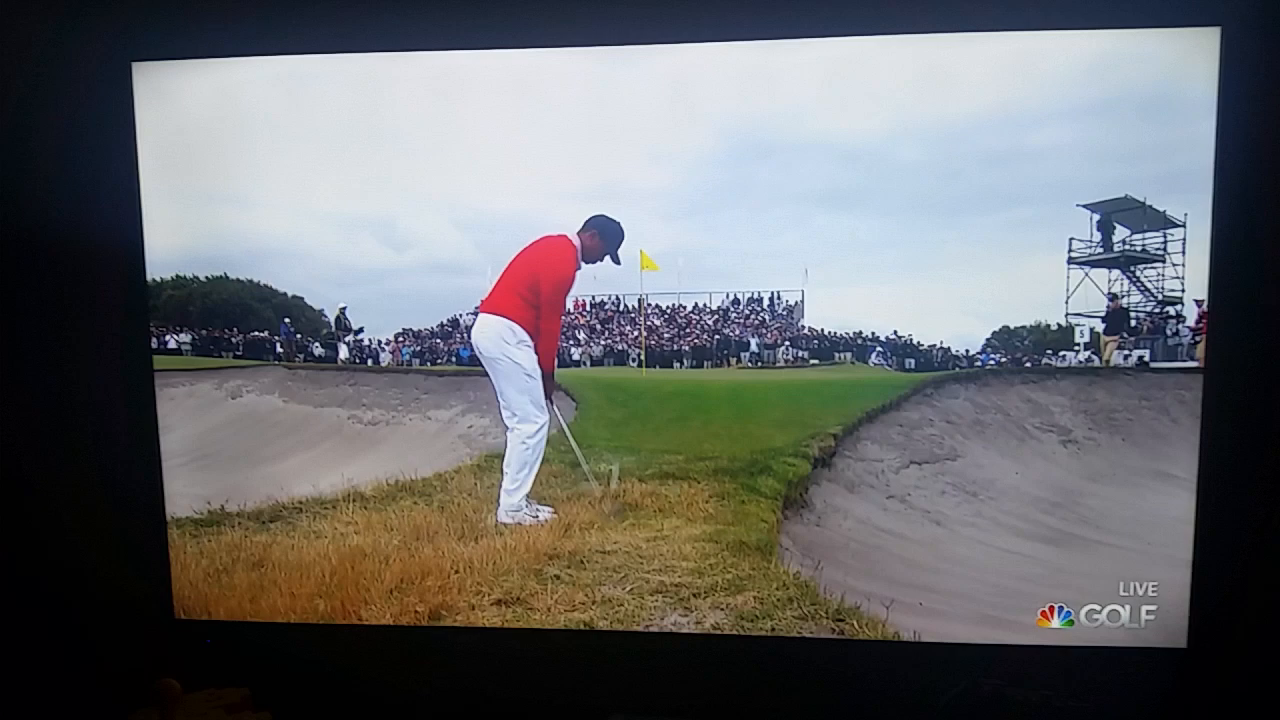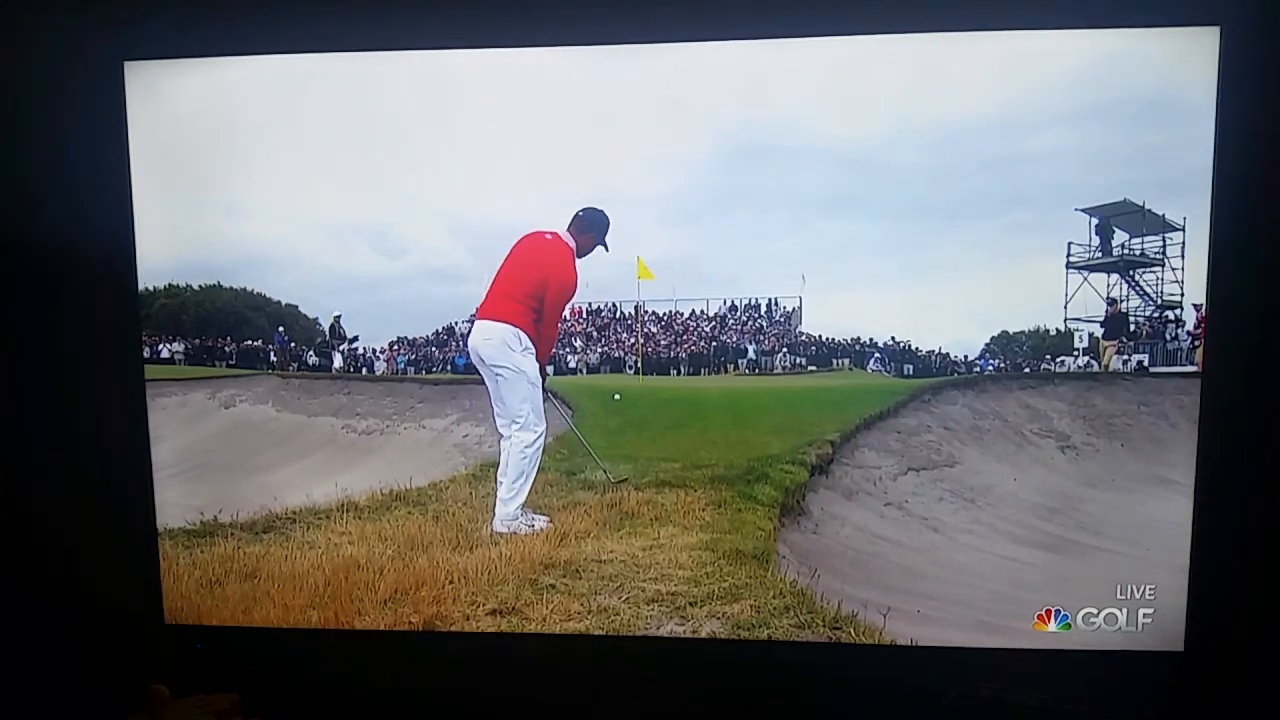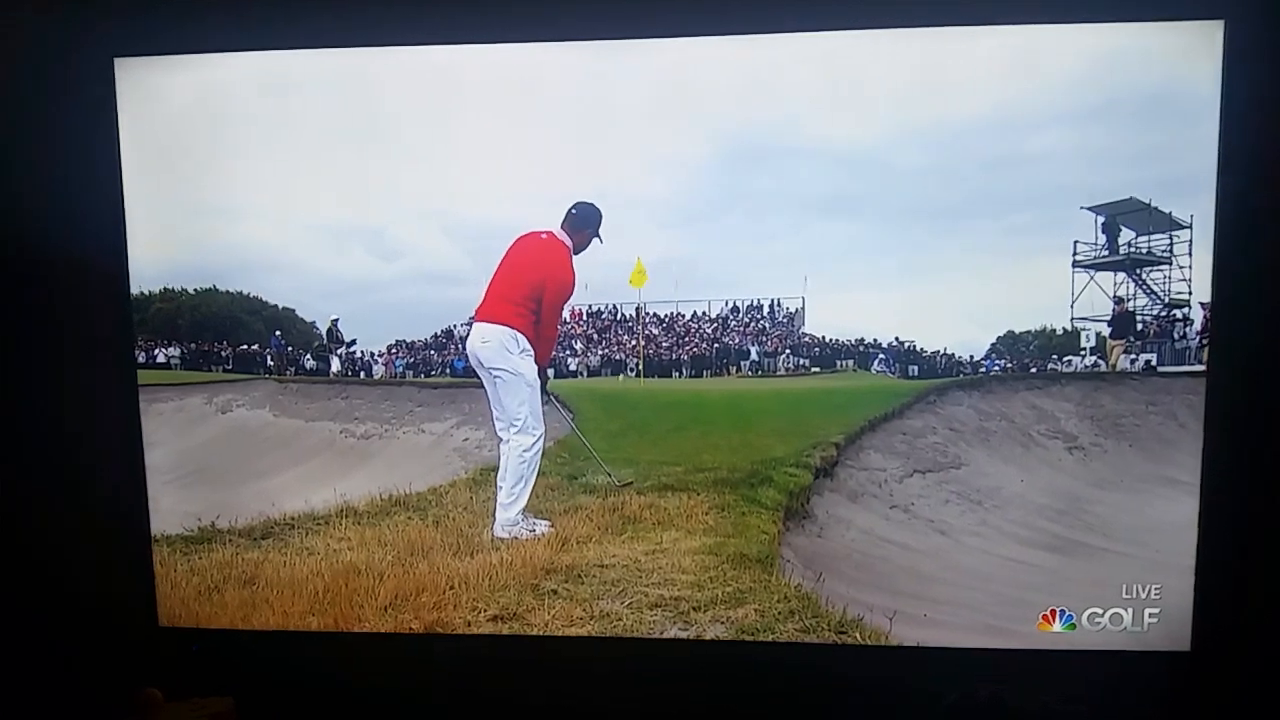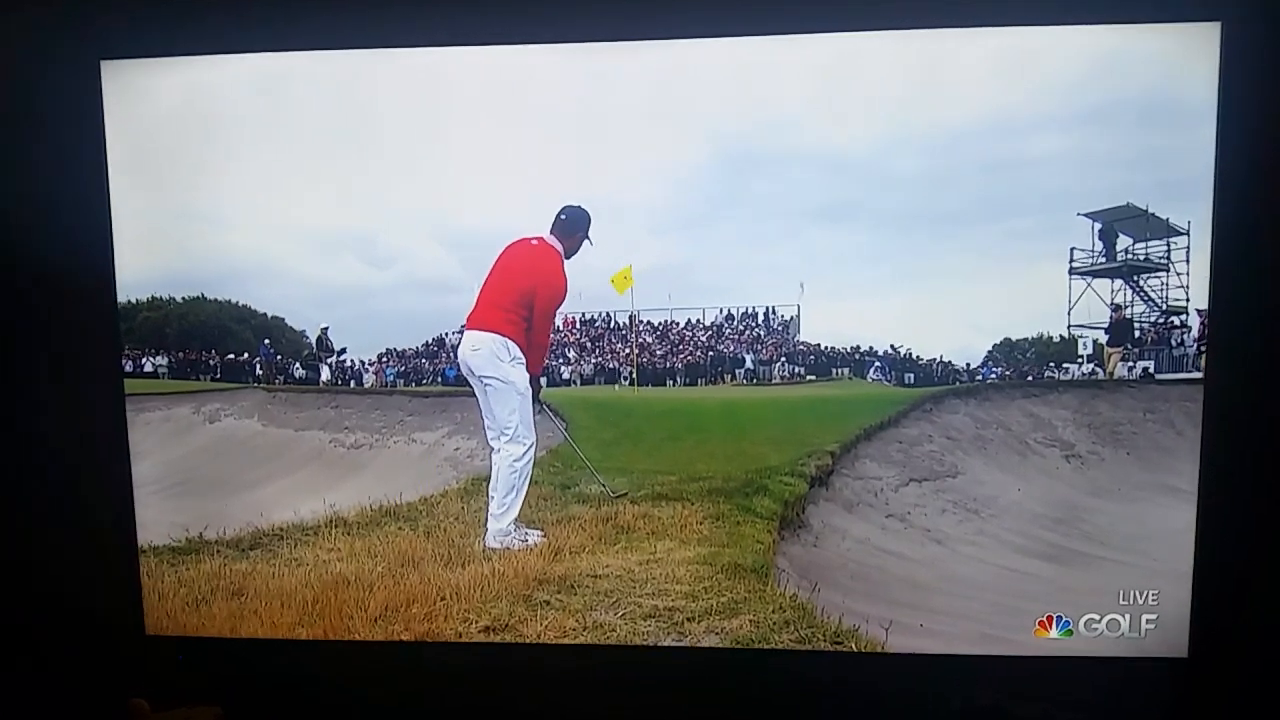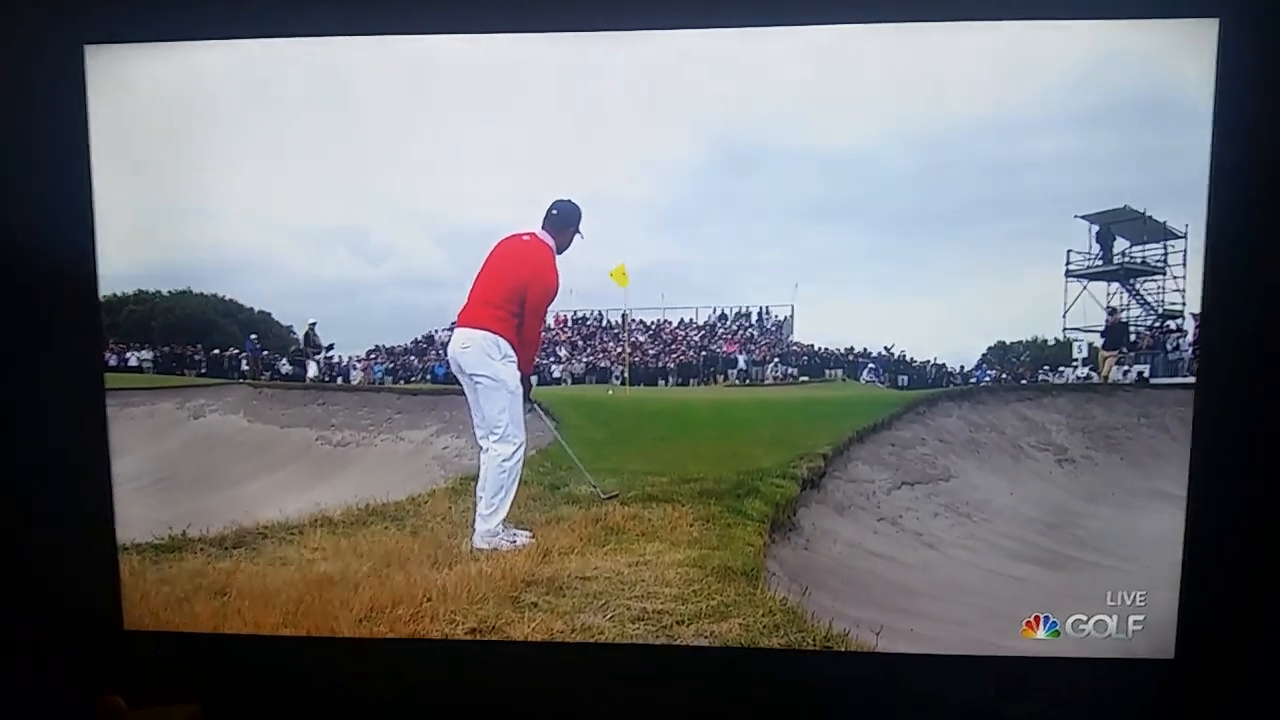
dt=0.3s
person 1, frame 1
left shoulder: (553, 244)
right shoulder: (563, 264)
right elbow: (549, 323)
left wrist: (543, 368)
right wrist: (547, 373)
left hip: (488, 327)
right hip: (506, 333)
left knee: (519, 421)
right knee: (532, 421)
left ankle: (514, 499)
right ankle: (512, 506)
person 1, frame 2
left shoulder: (534, 239)
right shoulder: (565, 270)
right elbow: (548, 324)
left wrist: (534, 365)
right wrist: (540, 366)
left hip: (481, 334)
right hip: (508, 339)
left knee: (512, 429)
right knee: (530, 430)
left ankle: (509, 508)
right ankle: (508, 516)
person 1, frame 3
left shoulder: (529, 239)
right shoulder: (562, 269)
right elbow: (547, 324)
left wrist: (535, 366)
right wrist: (541, 369)
left hip: (480, 335)
right hip: (507, 341)
left knee: (511, 433)
right knee: (528, 433)
left ankle: (510, 513)
right ankle: (508, 521)
person 1, frame 4
left shoulder: (520, 246)
right shoulder: (553, 275)
right elbow: (539, 332)
left wrist: (527, 374)
right wrist: (533, 377)
left hip: (471, 343)
right hip: (498, 349)
left knee: (503, 441)
right knee: (519, 442)
left ankle: (501, 523)
right ankle: (500, 531)
person 1, frame 5
left shoulder: (512, 242)
right shoulder: (545, 270)
right elbow: (531, 328)
left wrist: (518, 372)
right wrist: (525, 375)
left hip: (461, 341)
right hip: (489, 347)
left knee: (492, 441)
right knee: (509, 441)
left ankle: (490, 523)
right ankle: (488, 531)
